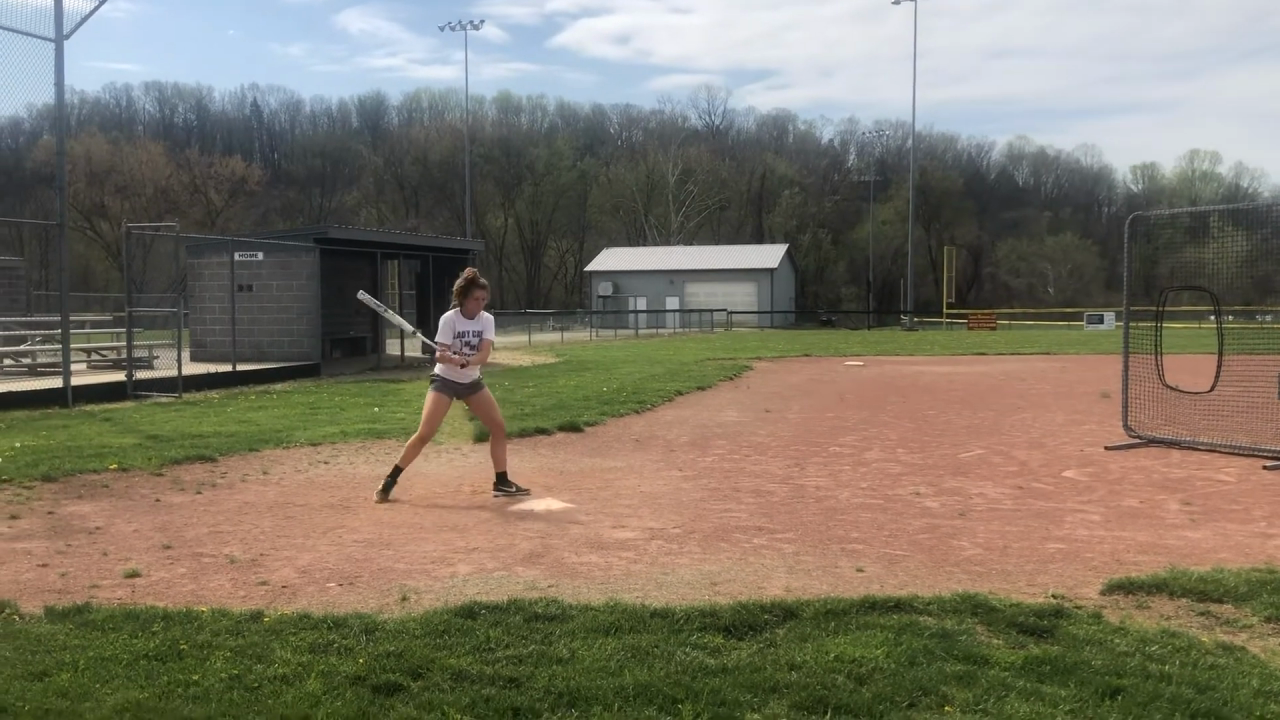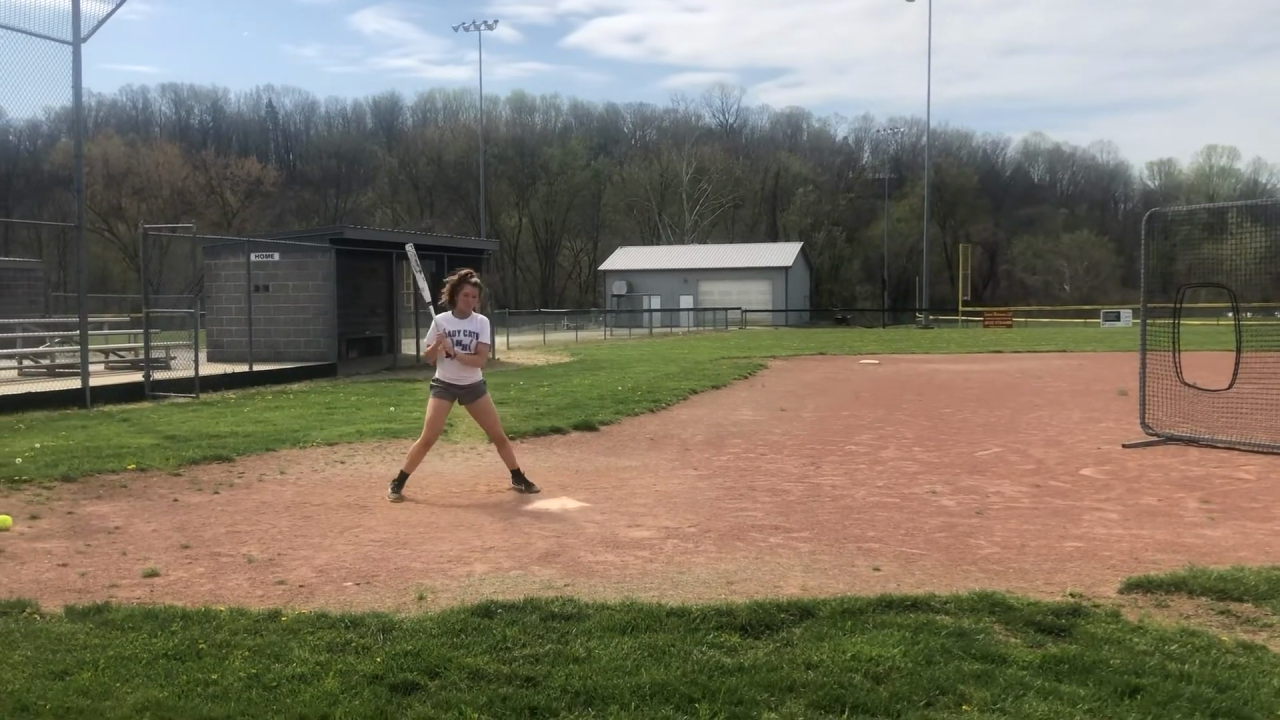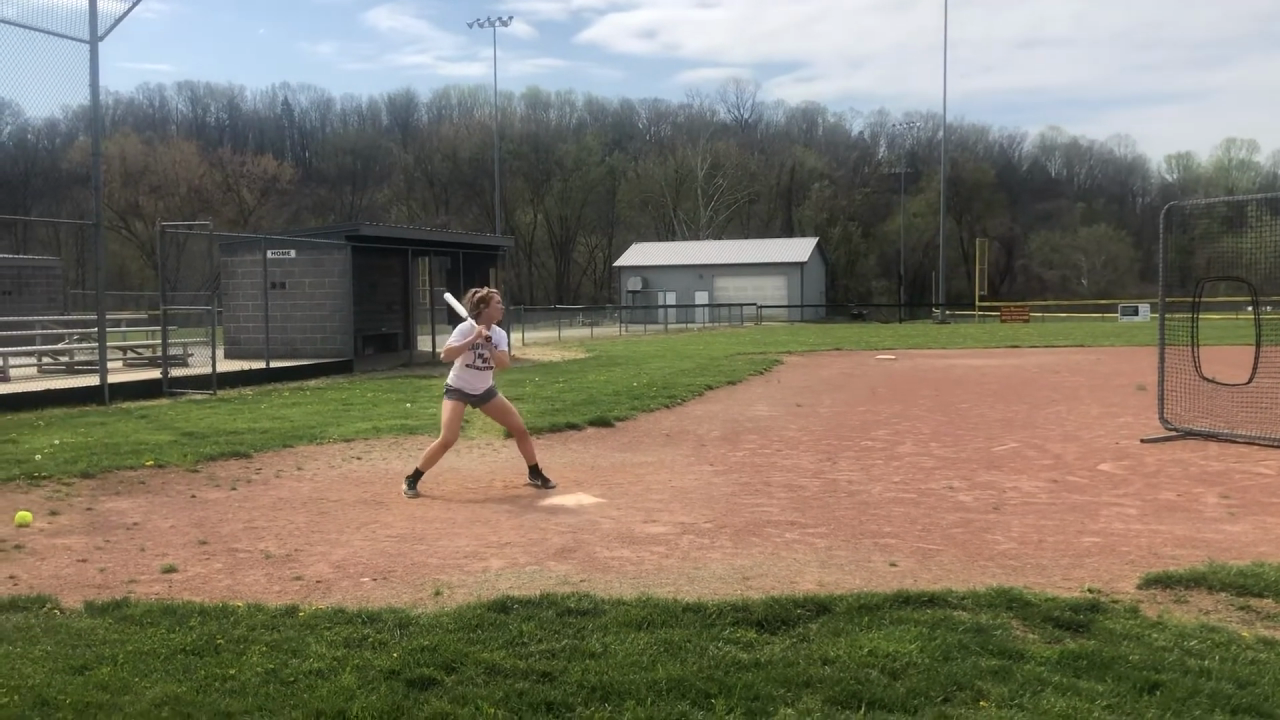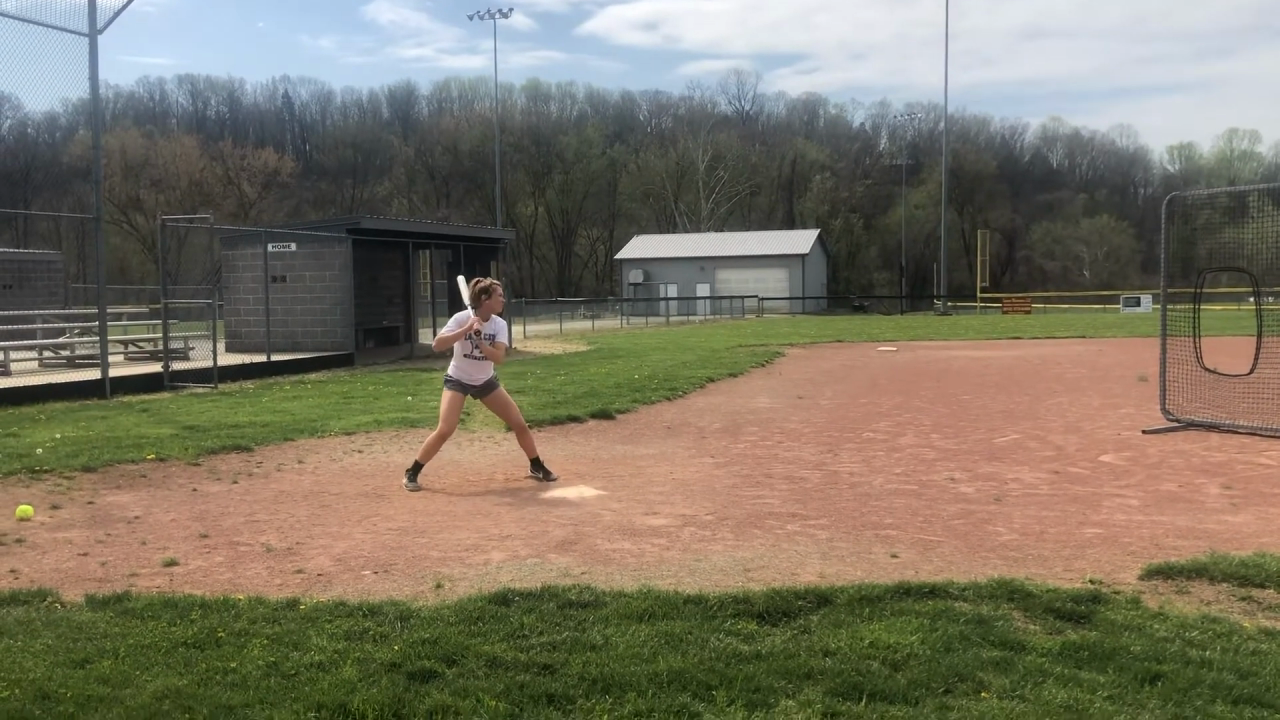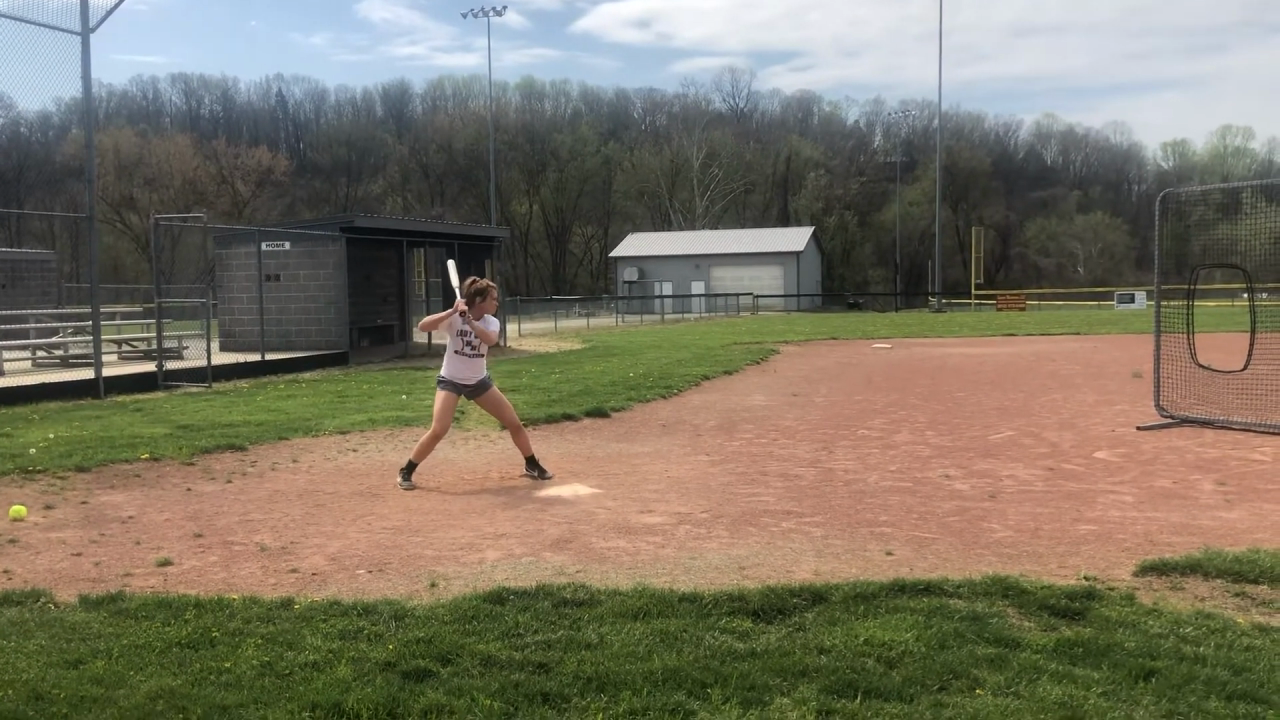
dt=0.5s
person 1, frame 1
left shoulder: (487, 320)
right shoulder: (449, 319)
left elbow: (485, 353)
right elbow: (441, 355)
left wrist: (464, 362)
right wrist: (448, 359)
left hip: (472, 381)
right hip: (444, 380)
left knee: (498, 427)
right knee: (425, 434)
left ankle: (502, 482)
right ankle: (391, 480)
person 1, frame 2
left shoulder: (482, 322)
right shoulder: (441, 321)
left elbow: (481, 360)
right elbow: (428, 357)
left wrist: (454, 353)
right wrist: (437, 347)
left hip: (474, 385)
right hip: (444, 385)
left knee: (499, 436)
right knee: (428, 438)
left ankle: (518, 478)
right ankle: (398, 482)
person 1, frame 3
left shoulder: (500, 334)
right shoulder: (465, 329)
left elbow: (504, 364)
right elbow: (445, 356)
left wrist: (488, 346)
right wrist: (474, 339)
left hip: (485, 391)
right hip: (458, 390)
left knee: (521, 429)
right knee: (447, 439)
left ankle: (535, 474)
right ankle: (411, 479)
person 1, frame 4
left shoulder: (500, 324)
right shoulder: (462, 318)
left elbow: (499, 357)
right elbow: (437, 344)
left wrist: (479, 340)
right wrist: (466, 330)
left hip: (486, 381)
right hip: (458, 380)
left knee: (520, 424)
right knee: (444, 430)
left ankle: (537, 466)
right ankle: (412, 472)
person 1, frame 5
left shoulder: (491, 322)
right shoulder: (454, 315)
left elbow: (491, 340)
right elbow: (423, 326)
left wrist: (469, 321)
right wrist: (452, 312)
left hip: (479, 381)
right hip: (450, 381)
left knee: (514, 423)
right knee: (438, 430)
left ankle: (532, 465)
right ankle: (406, 472)
